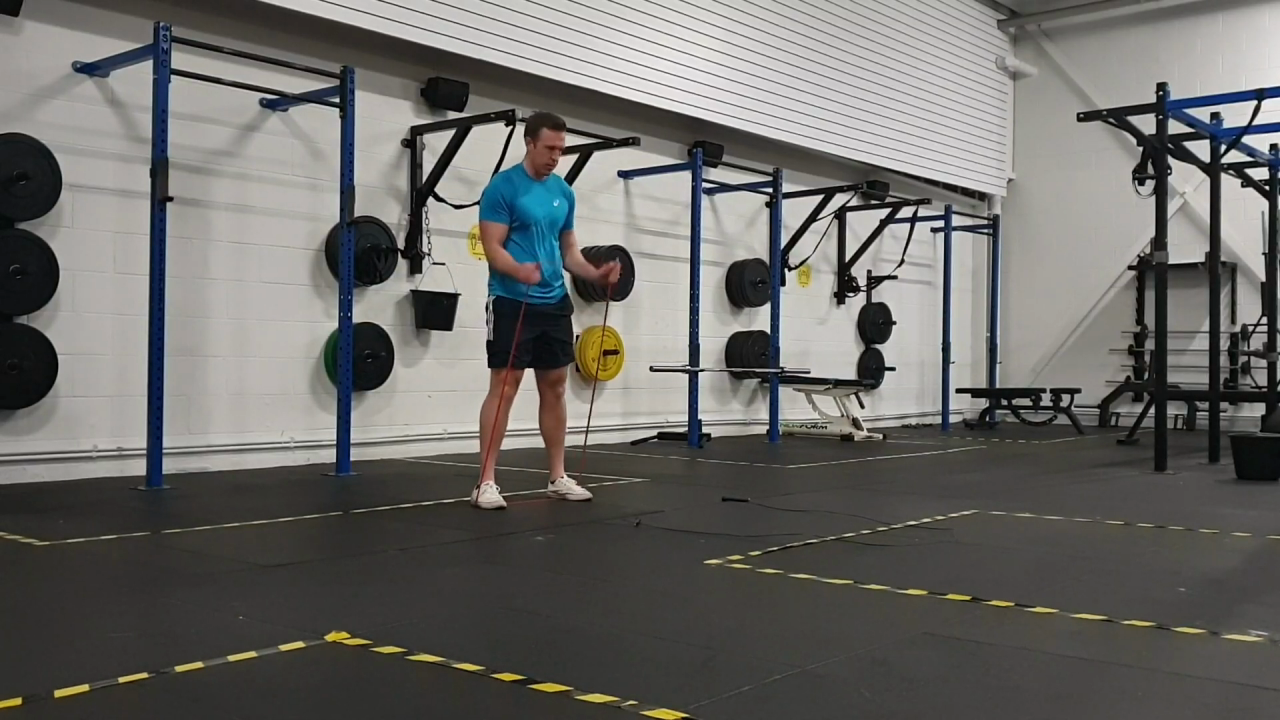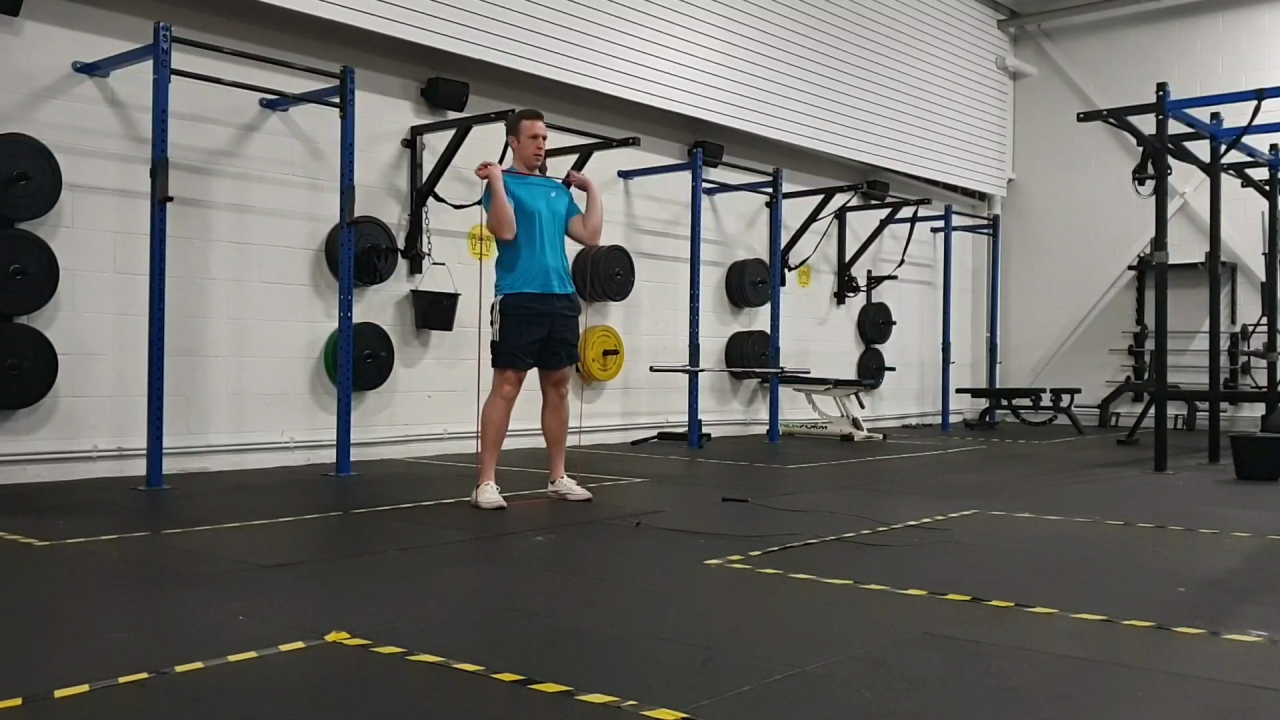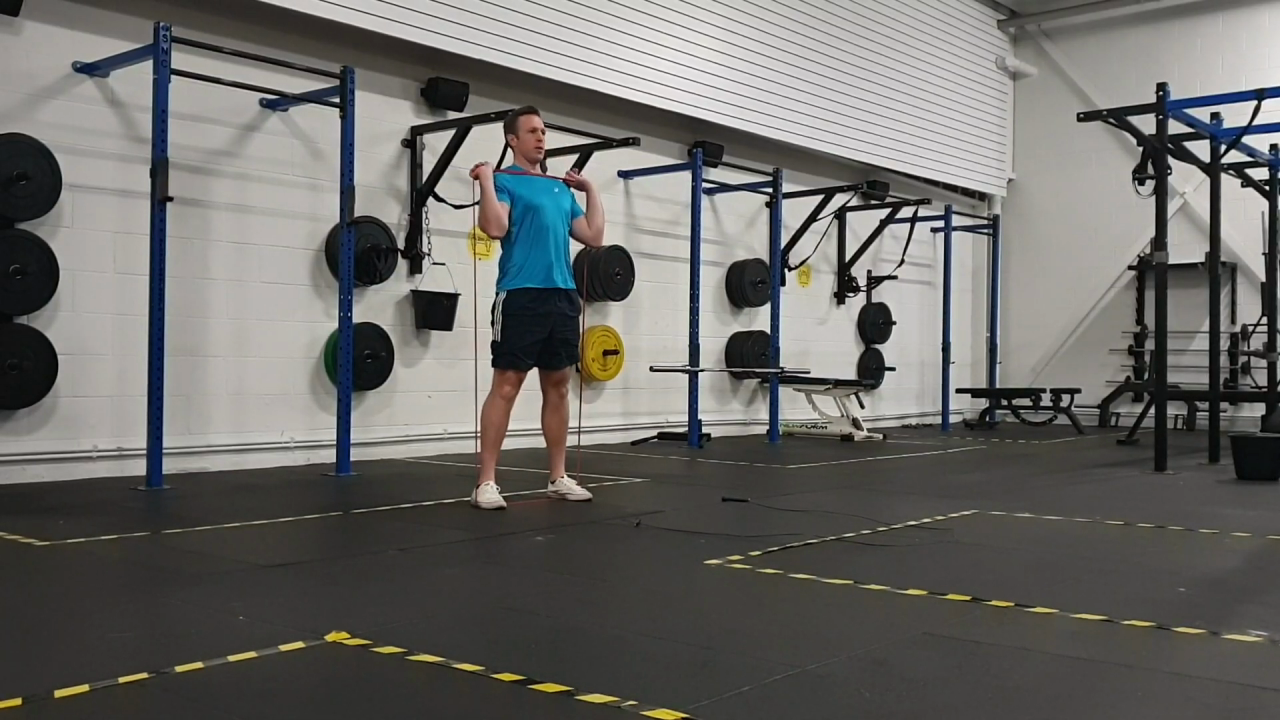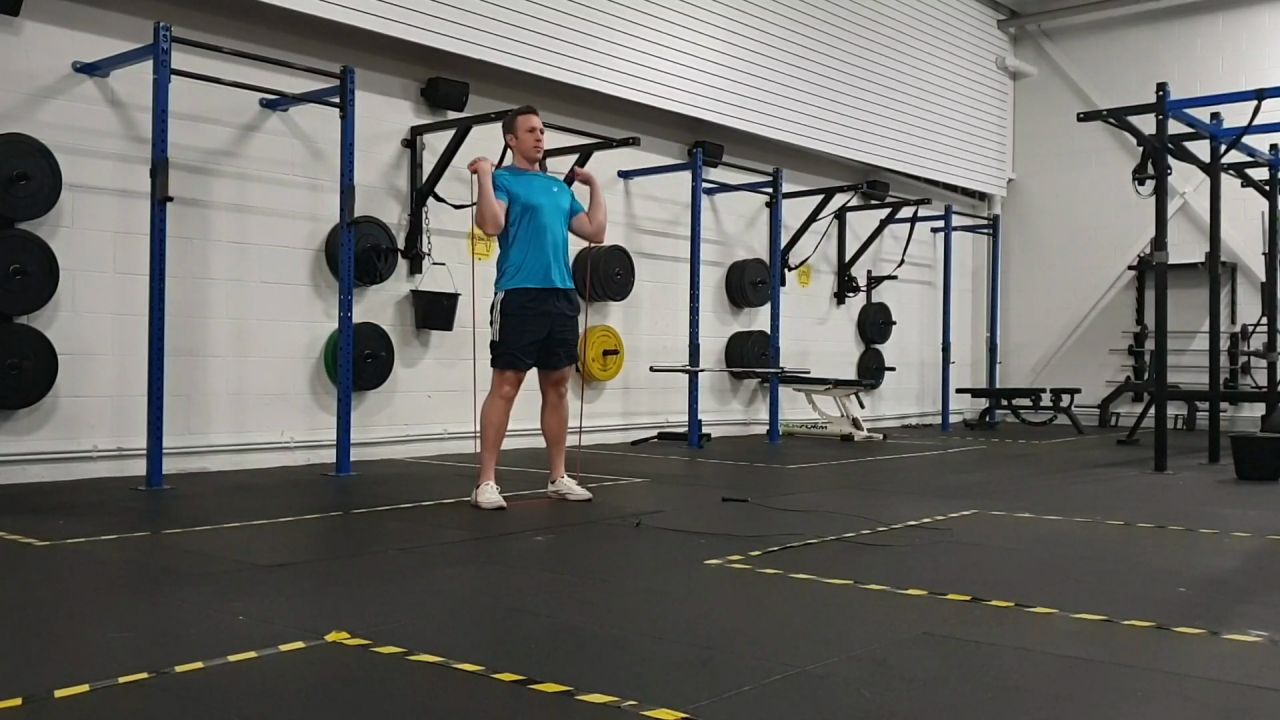
dt=0.5s
person 1, frame 1
left shoulder: (564, 192)
right shoulder: (503, 186)
right elbow: (492, 247)
left wrist: (594, 274)
right wrist: (517, 271)
left hip: (555, 304)
right hip: (513, 301)
left knee: (555, 388)
right knee: (504, 388)
left ankle: (558, 477)
right ankle: (486, 482)
person 1, frame 2
left shoulder: (559, 190)
right shoulder: (505, 184)
left elbow: (590, 237)
right elbow: (505, 230)
left wrist: (591, 190)
right wrist: (495, 181)
left hip: (562, 298)
right hip: (518, 299)
left knee: (558, 387)
right knee: (506, 386)
left ankle: (558, 477)
right ankle: (486, 481)
person 1, frame 3
left shoulder: (561, 189)
right shoulder: (504, 181)
left elbow: (594, 237)
right elbow: (494, 228)
left wrist: (590, 190)
right wrist: (486, 180)
left hip: (563, 296)
right hip: (521, 296)
left knee: (558, 387)
right knee: (506, 386)
left ankle: (558, 477)
right ankle: (486, 482)
person 1, frame 4
left shoulder: (560, 188)
right shoulder: (502, 181)
left elbow: (595, 233)
right elbow: (489, 223)
left wrist: (593, 186)
right wrist: (484, 172)
left hip: (562, 296)
right hip: (519, 295)
left knee: (558, 386)
right knee: (505, 386)
left ankle: (558, 476)
right ankle: (486, 481)
